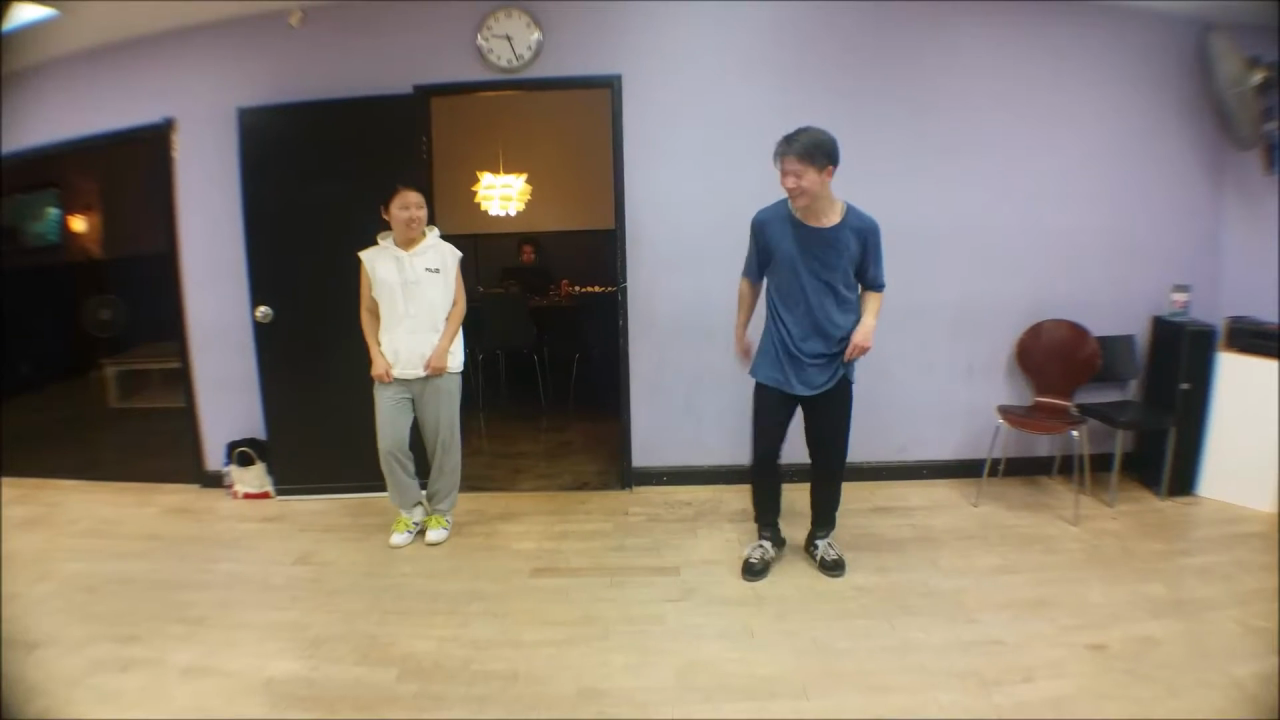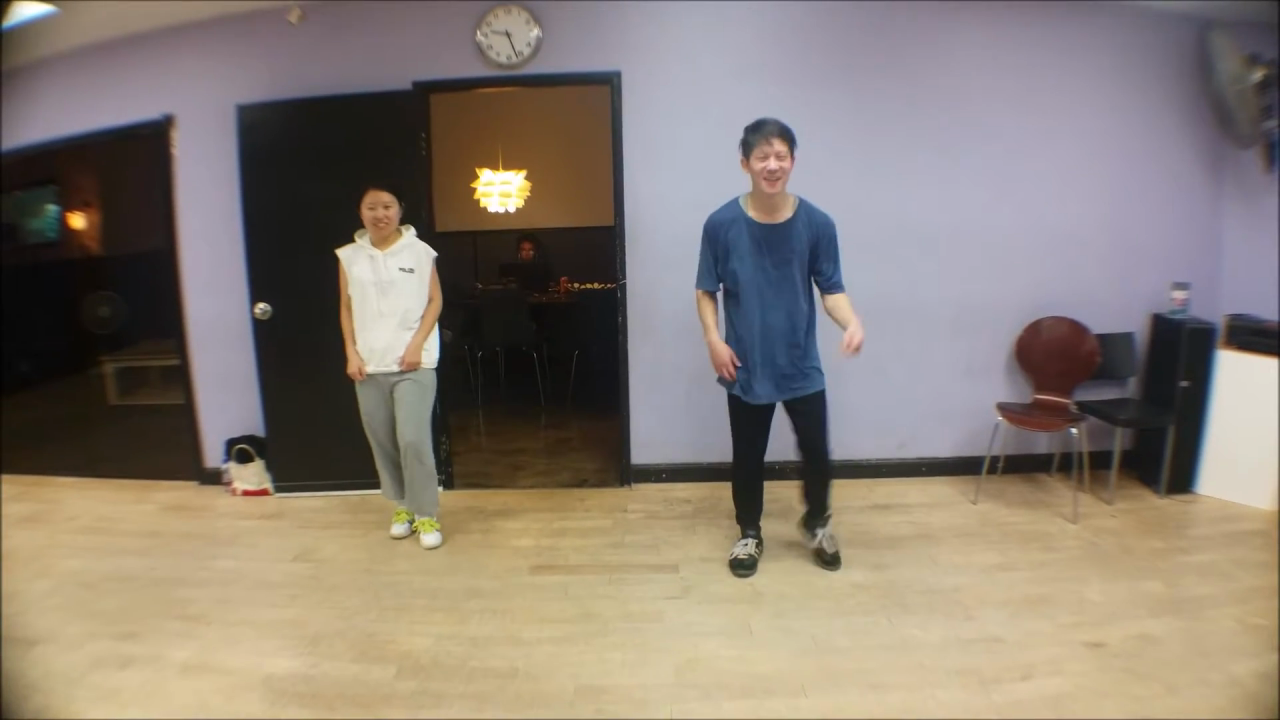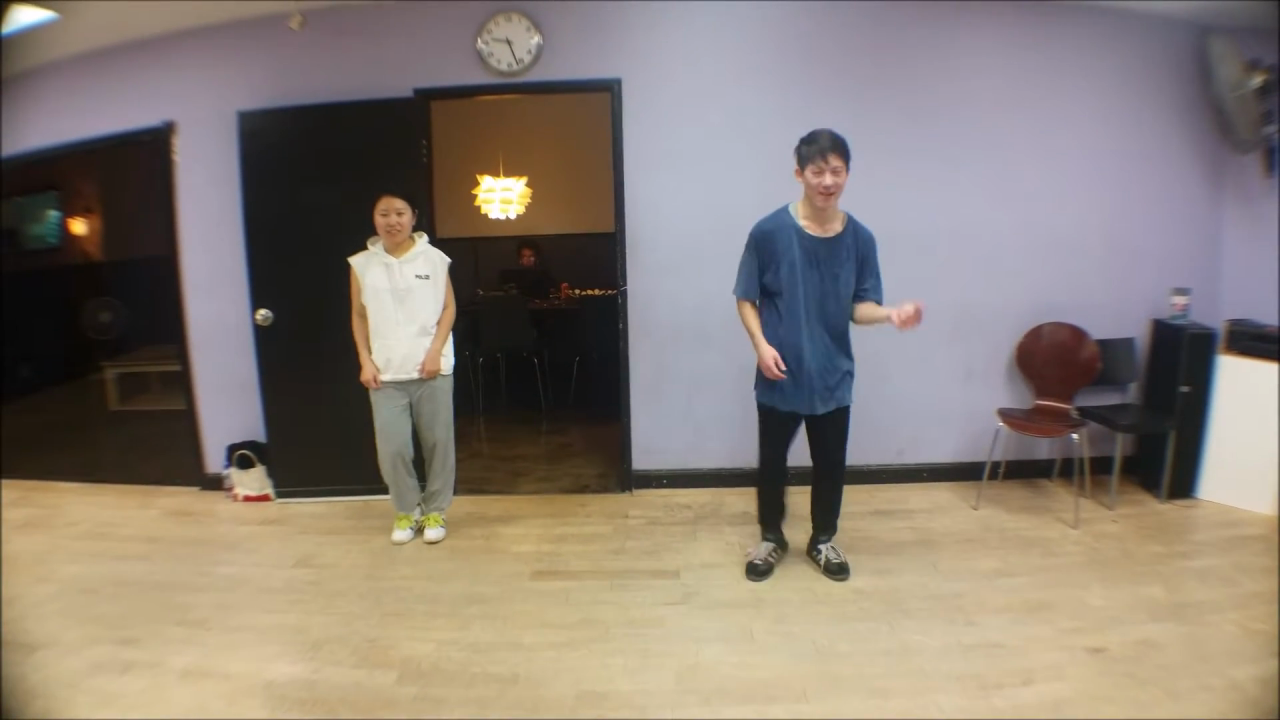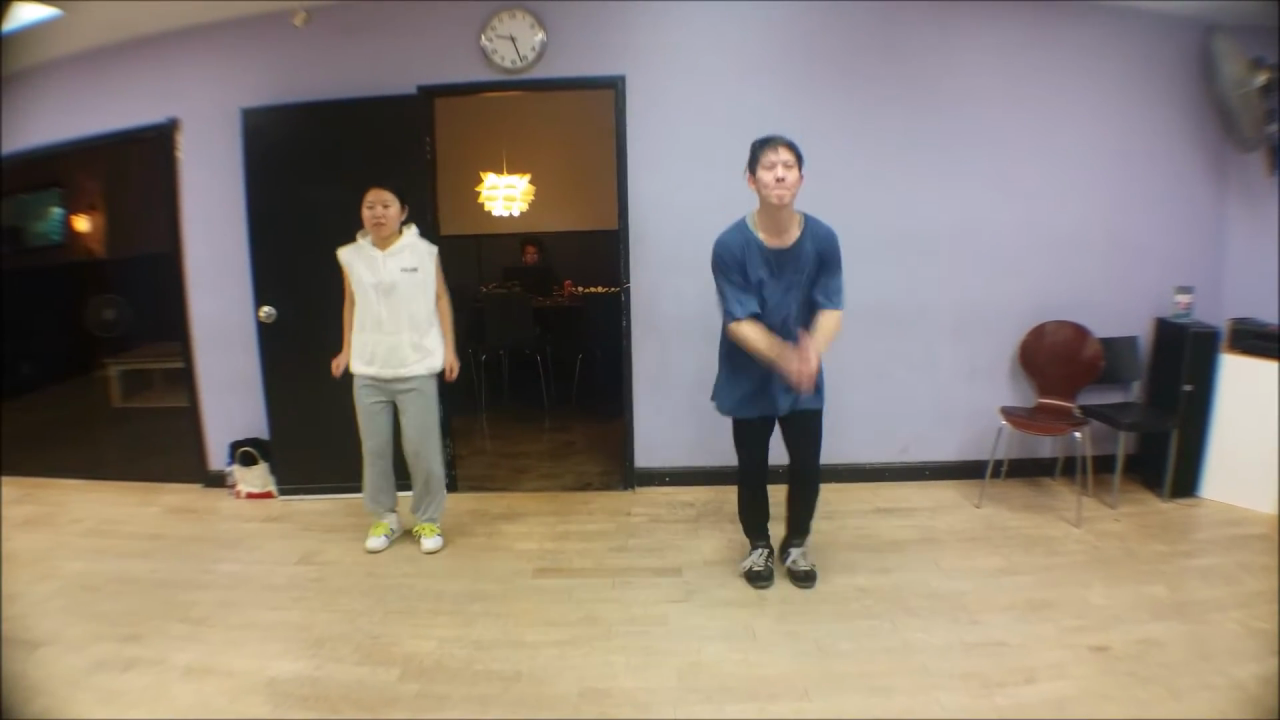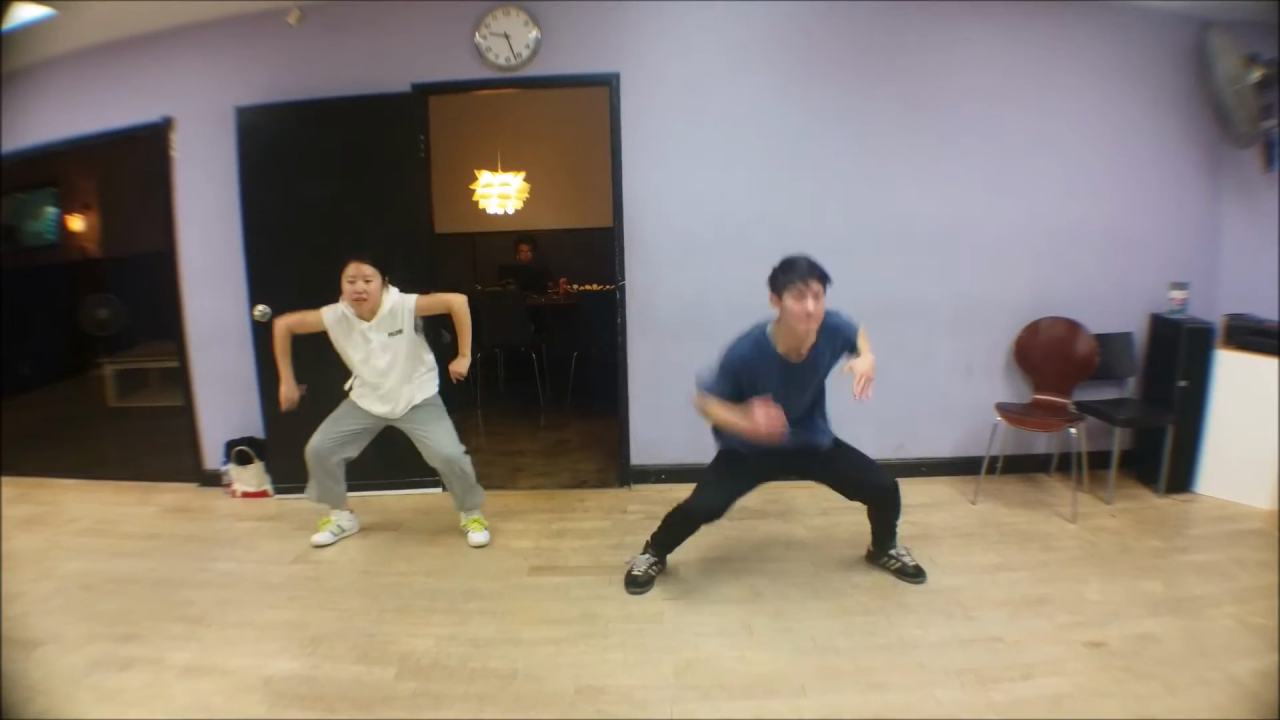
dt=1s
person 1, frame 1
left shoulder: (860, 228)
right shoulder: (767, 222)
left elbow: (871, 287)
right elbow: (751, 277)
left wrist: (866, 325)
right wrist: (740, 330)
left hip: (834, 365)
right hip: (777, 363)
left knee: (829, 454)
right knee: (765, 451)
left ankle: (820, 536)
right ankle: (768, 536)
person 1, frame 2
left shoulder: (817, 223)
right shoulder: (721, 224)
left elbow: (831, 288)
right elbow: (706, 288)
left wrist: (851, 323)
right wrist: (714, 338)
left hip: (800, 362)
right hip: (746, 364)
left knee: (816, 451)
right knee: (748, 455)
left ankle: (817, 524)
right ankle: (749, 534)
person 1, frame 3
left shoulder: (860, 239)
right shoulder: (768, 232)
left elbow: (858, 307)
right elbow: (746, 297)
left wrist: (891, 315)
right wrist: (760, 344)
left hip: (832, 374)
right hip: (782, 372)
left knee: (829, 463)
right knee: (772, 463)
left ankle: (822, 541)
right ankle: (772, 540)
person 1, frame 4
left shoulder: (822, 239)
right shoulder: (731, 245)
left elbow: (830, 311)
right elbow: (738, 323)
left wrist: (810, 357)
right wrist: (784, 359)
left hip: (803, 382)
right hip: (750, 383)
left knee: (806, 470)
right knee: (752, 468)
left ankle: (794, 544)
right ankle: (757, 545)
person 1, frame 5
left shoulder: (832, 327)
right shoulder: (747, 352)
left elbow: (855, 335)
right elbow: (705, 400)
left wrist: (863, 360)
right wrist: (745, 421)
left hip: (811, 440)
right hip: (753, 445)
left knee: (884, 490)
right knee: (703, 506)
left ankle: (885, 549)
right ankle: (653, 554)
person 2, frame 1
left shoulder: (445, 253)
right shoulder: (373, 259)
left elbow: (459, 304)
right elbow: (368, 311)
left wrist: (442, 348)
right wrist: (376, 355)
left hip: (439, 367)
right hip: (393, 369)
left knee: (443, 443)
right knee: (389, 444)
left ankle: (440, 511)
right ankle: (410, 511)
person 2, frame 2
left shoulder: (419, 252)
right shoulder: (349, 257)
left elbow: (435, 301)
right elbow: (346, 309)
left wrist: (416, 345)
right wrist: (351, 353)
left hip: (413, 363)
right hip: (370, 365)
left knee: (413, 439)
right knee: (383, 441)
left ankle: (426, 514)
right ankle: (403, 506)
person 2, frame 3
left shoulder: (434, 259)
right shoulder: (361, 265)
left elbow: (449, 308)
right elbow: (358, 316)
left wrist: (435, 352)
right wrist: (365, 361)
left hip: (431, 369)
right hip: (385, 373)
left knee: (437, 442)
right knee: (392, 450)
left ankle: (435, 510)
right ankle: (407, 511)
person 2, frame 4
left shoulder: (423, 252)
right shoulder: (350, 257)
left elbow: (441, 301)
left wrist: (449, 350)
right wrist: (346, 350)
left hip: (418, 369)
right hip: (368, 371)
left knee: (423, 449)
right knee: (375, 449)
left ankle: (427, 520)
right ankle: (384, 517)
person 2, frame 5
left shoulder: (403, 307)
right shoulder: (334, 317)
left elbow: (457, 301)
right elbow: (283, 324)
left wrist: (464, 356)
right wrist: (286, 379)
left hip: (416, 397)
right hip: (367, 399)
left knee: (449, 454)
right knee: (319, 449)
left ankle: (472, 515)
right ankle: (341, 516)
